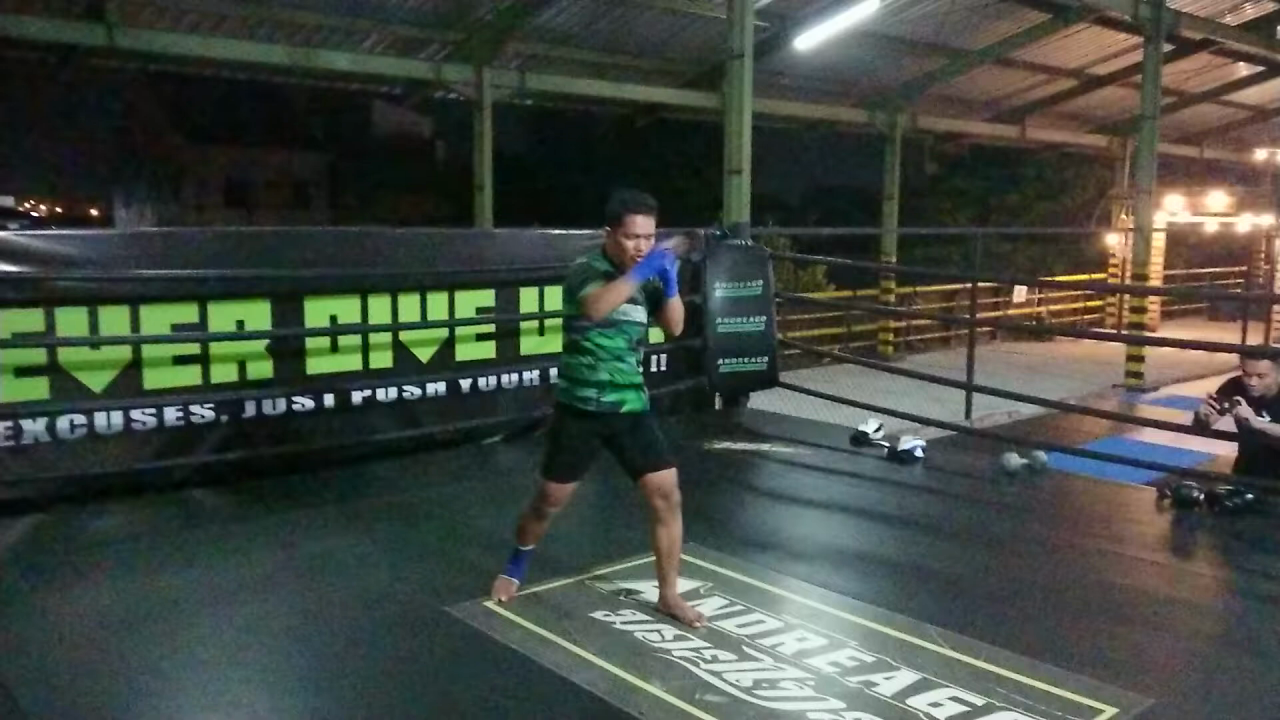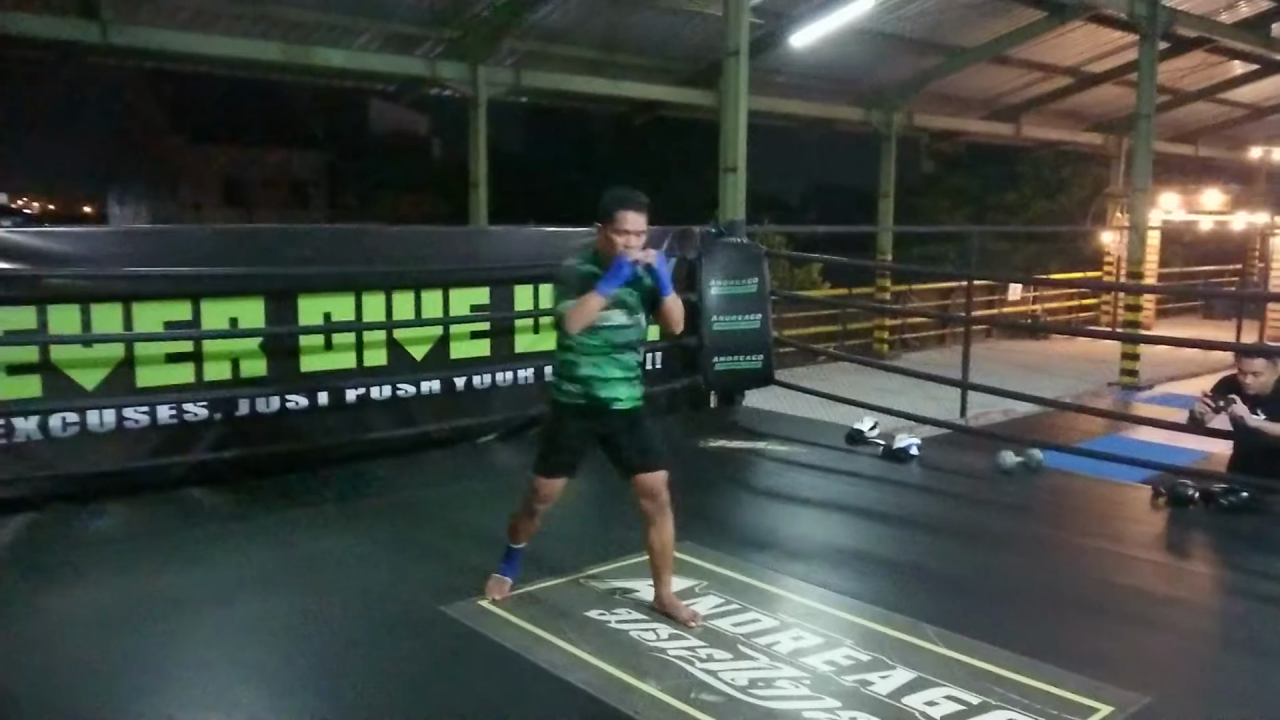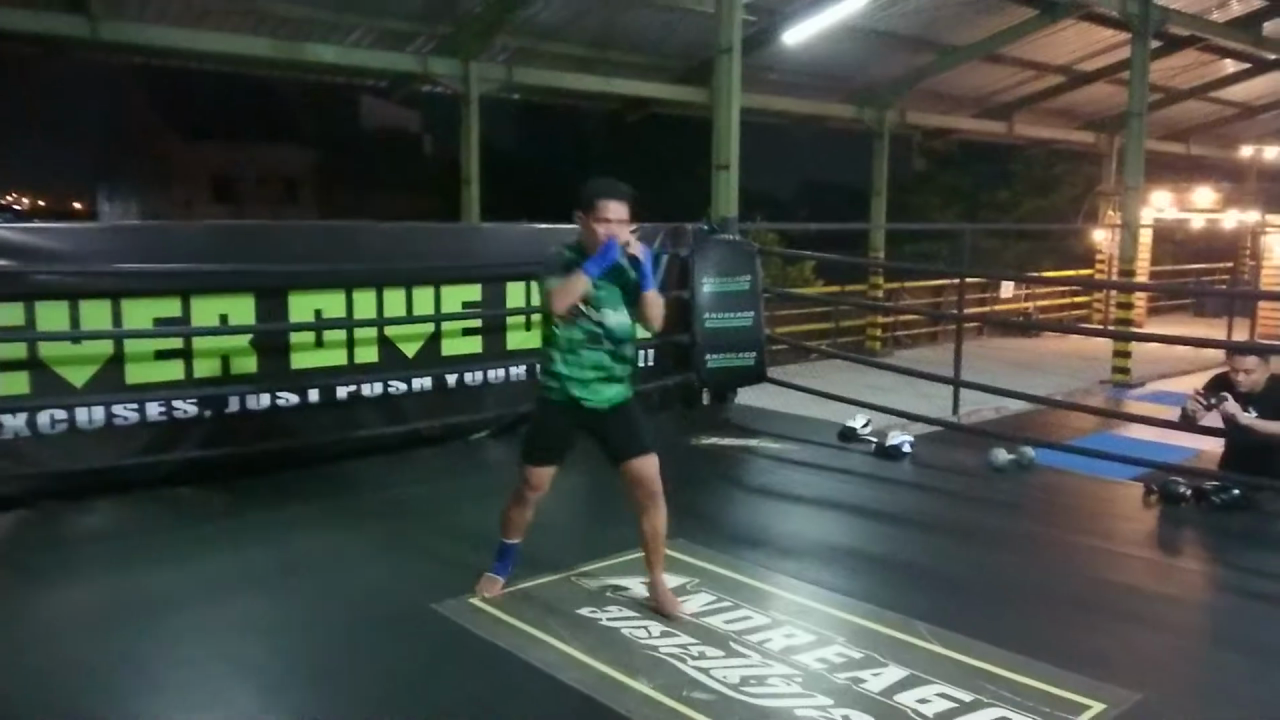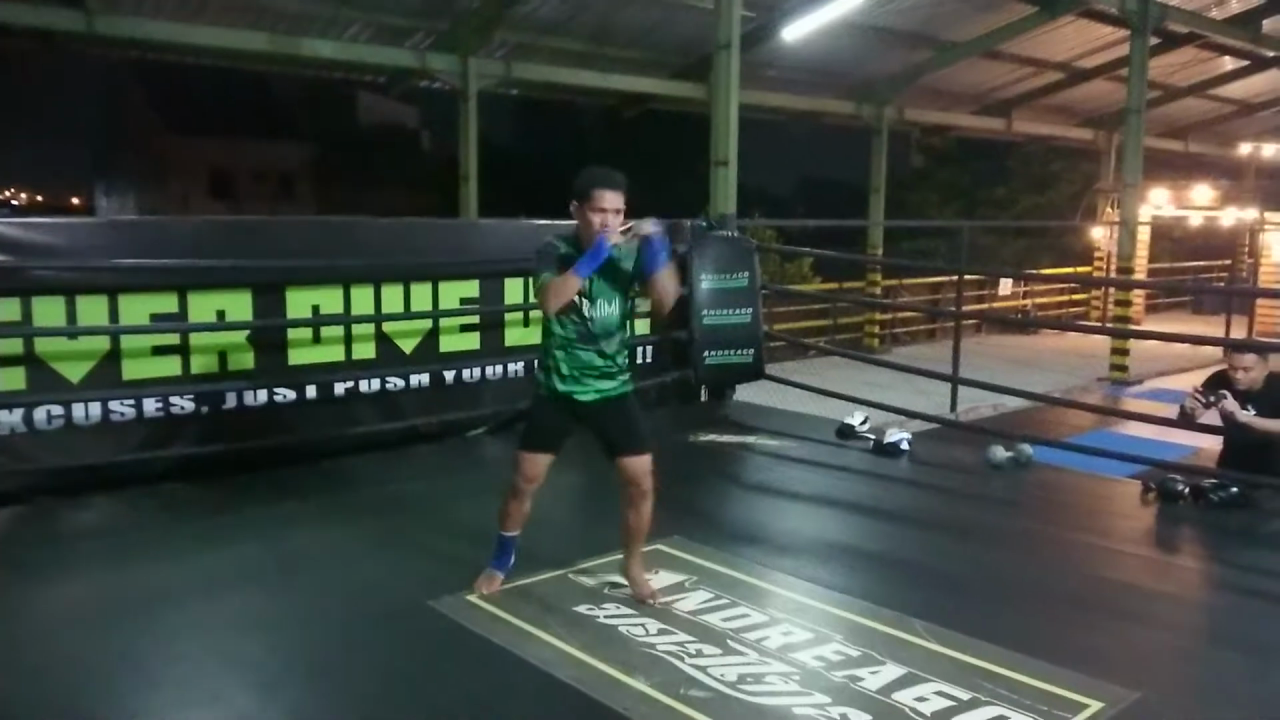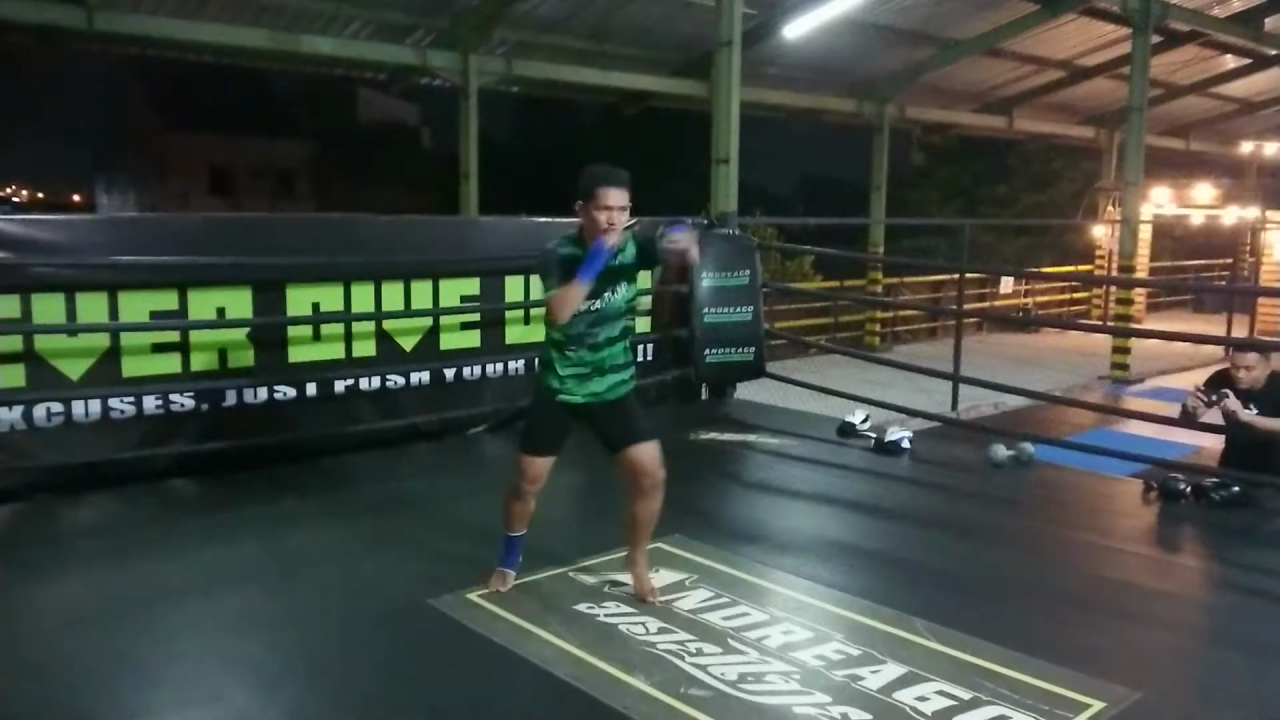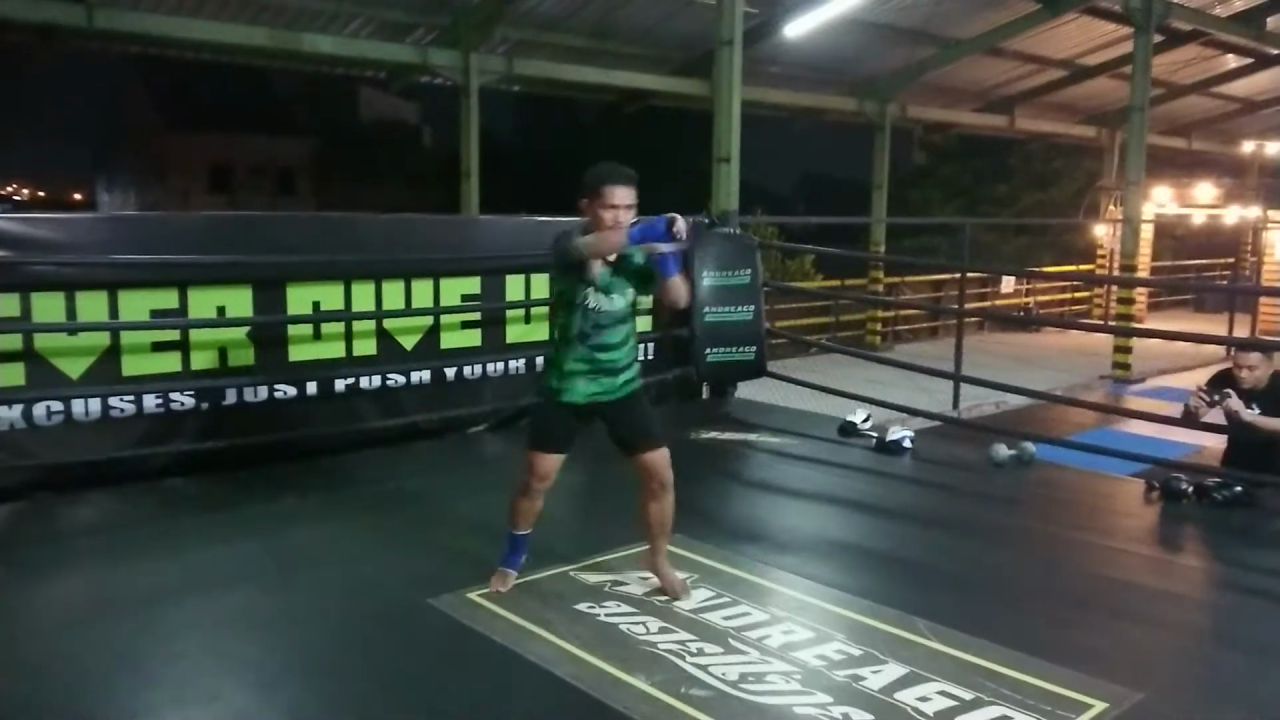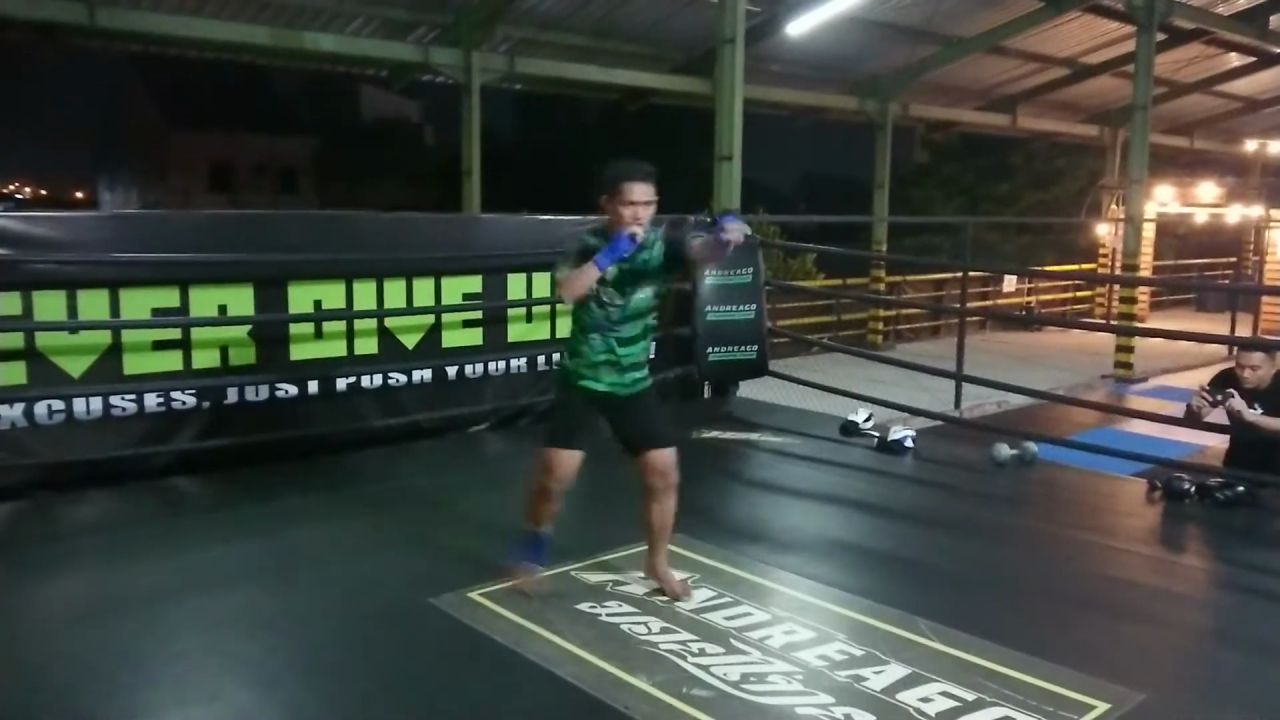
dt=0.1s
person 1, frame 1
left shoulder: (648, 274)
right shoulder: (586, 269)
left elbow: (674, 327)
right elbow: (598, 307)
left wrist: (669, 277)
right wrist: (642, 269)
left hip: (630, 407)
right hip: (580, 408)
left knee: (666, 496)
right knee: (550, 500)
left ankle: (669, 594)
right ankle: (515, 567)
person 1, frame 2
left shoulder: (642, 274)
right shoulder: (576, 272)
left elbow: (675, 325)
right elbow: (571, 324)
left wrist: (663, 277)
right wrist: (613, 278)
left hip: (626, 406)
right hip: (576, 406)
left knee: (657, 497)
right knee: (541, 496)
left ankle: (664, 593)
right ankle: (508, 566)
person 1, frame 3
left shoulder: (631, 265)
right shoulder: (562, 260)
left elbow: (654, 321)
right elbow: (556, 305)
left wrist: (645, 269)
right wrist: (599, 260)
left hip: (614, 398)
right hip: (561, 397)
left knee: (650, 485)
right knee: (530, 489)
left ankle: (657, 583)
right ankle: (502, 565)
person 1, frame 4
left shoulder: (628, 253)
right shoulder: (554, 252)
left elbow: (665, 302)
right elbow: (549, 302)
left wrist: (656, 250)
right wrist: (593, 255)
left hip: (611, 389)
right hip: (557, 388)
left knee: (641, 482)
right knee: (525, 479)
left ankle: (633, 565)
right ankle: (502, 559)
person 1, frame 5
left shoulder: (633, 245)
right shoulder: (560, 256)
left elbow: (683, 254)
right elbow: (557, 313)
left wrist: (680, 242)
right wrist: (599, 258)
left hip: (614, 387)
right hip: (561, 389)
left knee: (649, 474)
right knee: (529, 480)
left ankle: (637, 561)
right ankle: (510, 558)
person 1, frame 6
left shoulder: (640, 249)
right shoulder: (567, 245)
left elbow: (678, 301)
right elbow: (591, 250)
left wrist: (667, 256)
right wrist: (654, 229)
left hip: (620, 387)
right hip: (567, 387)
left knee: (660, 476)
right knee: (537, 478)
left ankle: (659, 560)
right ankle: (513, 557)
person 1, frame 7
left shoulder: (659, 245)
right shoulder: (586, 247)
left elbow: (699, 253)
right elbow: (564, 292)
left wrist: (723, 233)
right wrist: (611, 252)
left hip: (633, 382)
right hip: (582, 379)
left knee: (663, 476)
right knee: (555, 476)
left ankle: (657, 563)
right ankle: (531, 548)
